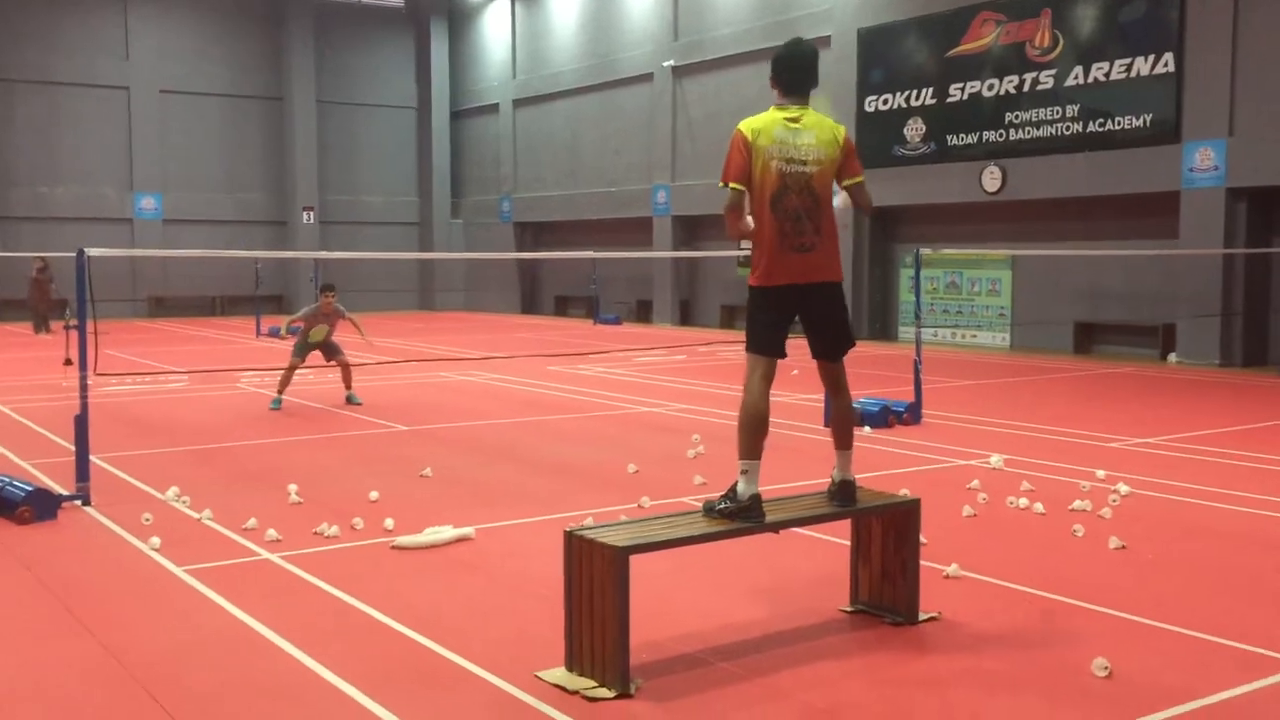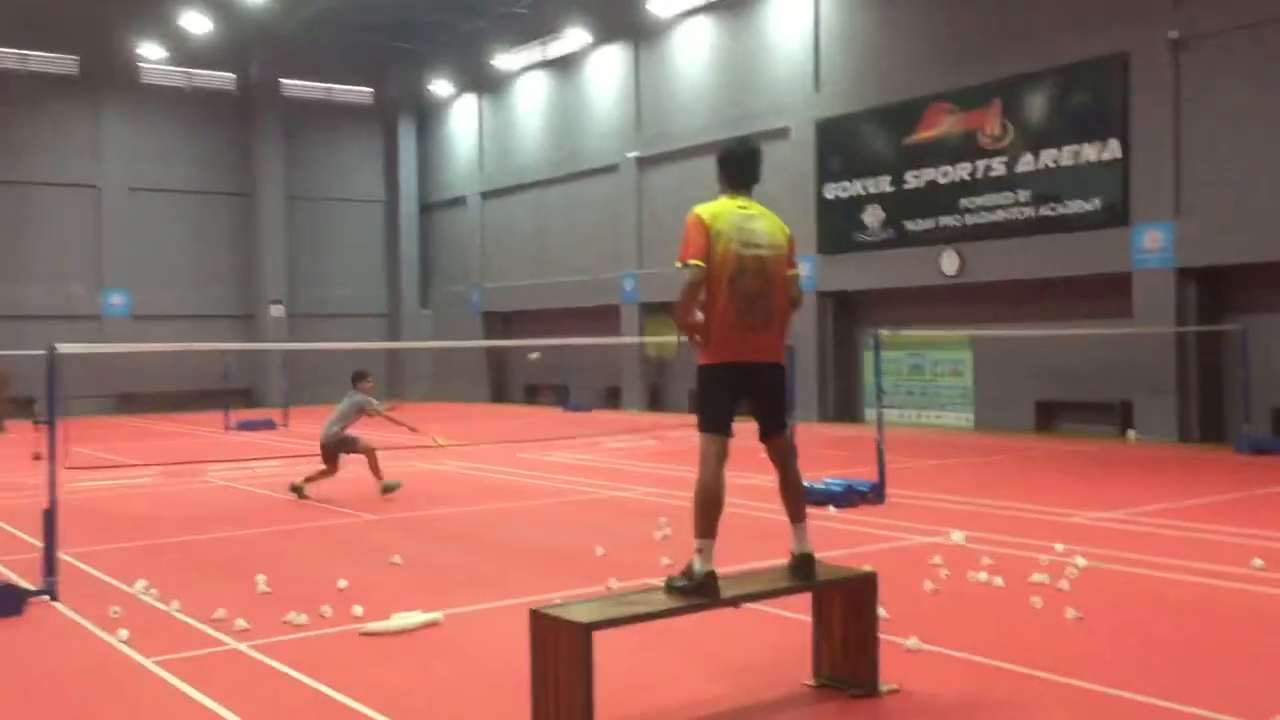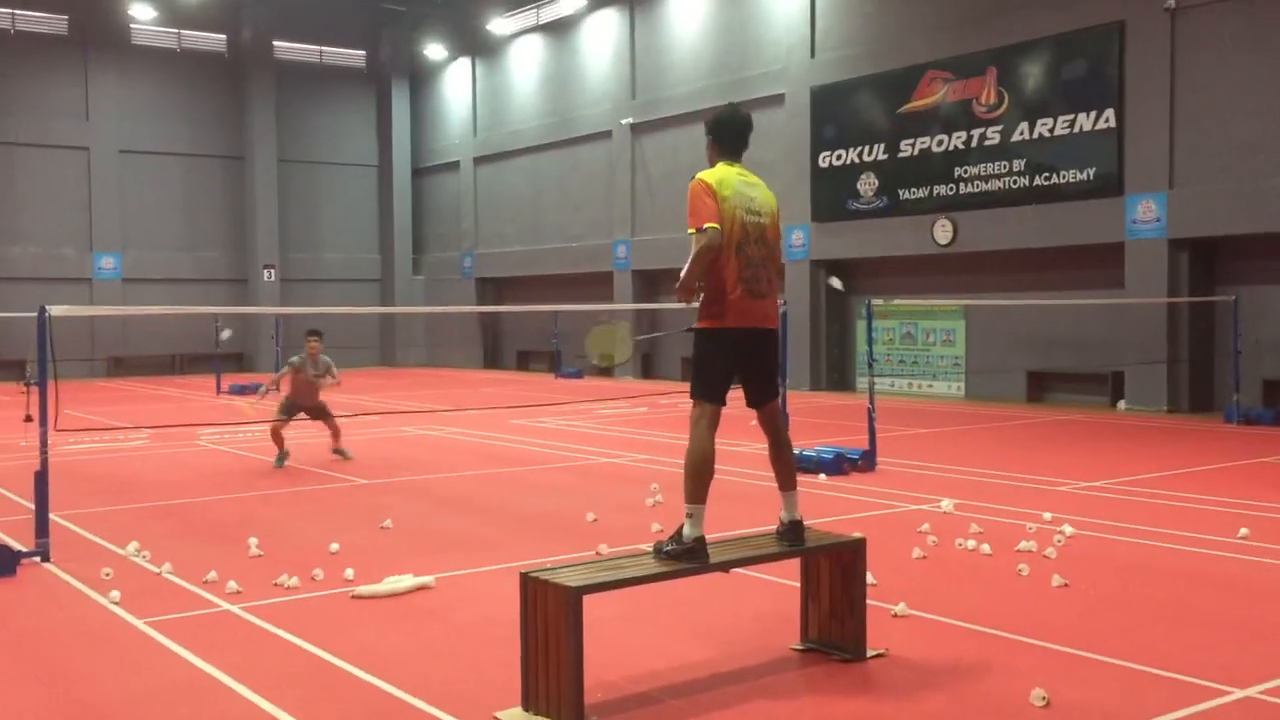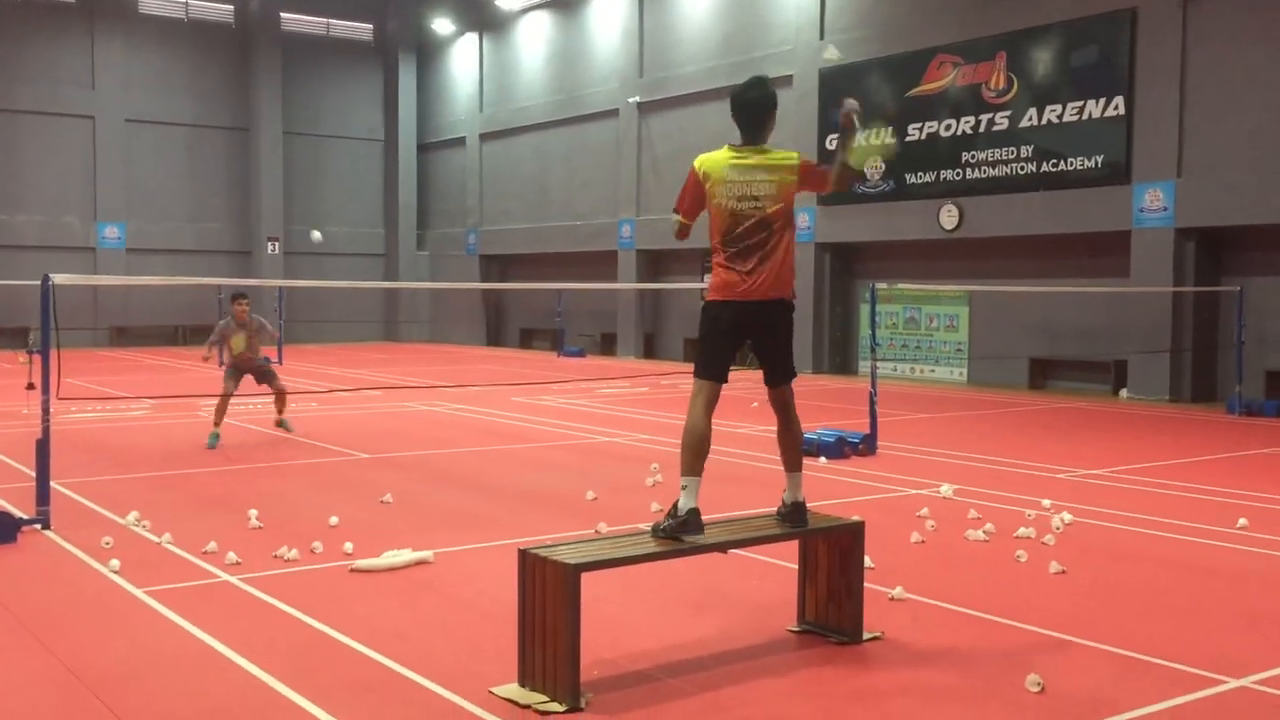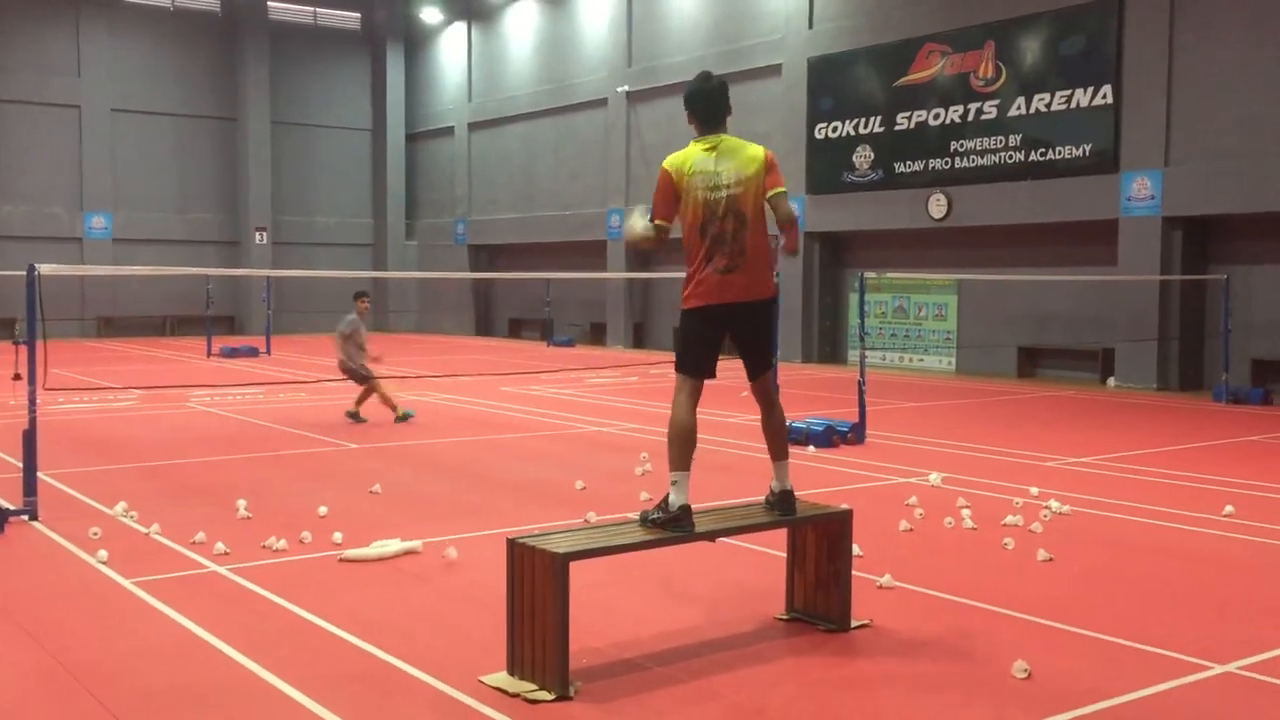
dt=1s
person 1, frame 1
left shoulder: (750, 130)
right shoulder: (836, 135)
left elbow: (734, 205)
right elbow: (861, 203)
left wrist: (742, 229)
left hip: (770, 276)
right hip: (823, 276)
left knee: (758, 377)
right knee: (834, 376)
left ankle: (746, 490)
right ankle: (843, 479)
person 1, frame 2
left shoulder: (704, 216)
right shoulder: (777, 226)
left elbow: (694, 280)
right elbow: (793, 298)
left wrist: (685, 319)
left hip: (721, 354)
right hip: (769, 356)
left knee: (713, 454)
right knee: (782, 454)
left ankle: (702, 567)
right ankle: (802, 553)
person 1, frame 3
left shoulder: (706, 182)
right shoulder: (764, 192)
left elbow: (709, 242)
left wrist: (688, 282)
left hip: (722, 319)
right hip: (764, 321)
left knee: (704, 419)
right knee: (772, 419)
left ankle: (692, 534)
right ankle: (791, 520)
person 1, frame 4
left shoulder: (706, 167)
right shoulder: (792, 165)
left elbow: (681, 230)
right elbow: (840, 181)
right wrist: (847, 131)
left hip: (724, 299)
right hip: (775, 300)
left knee: (703, 398)
right knee: (783, 402)
left ankle: (686, 508)
right ankle: (794, 502)
person 1, frame 5
left shoulder: (675, 166)
right shoulder: (758, 156)
left elbow: (659, 234)
right elbow: (786, 216)
left wrist: (637, 232)
right wrist: (792, 240)
left hip: (703, 297)
right hip: (754, 295)
left knee: (686, 396)
right knee: (766, 392)
left ankle: (677, 503)
right ankle: (782, 490)
